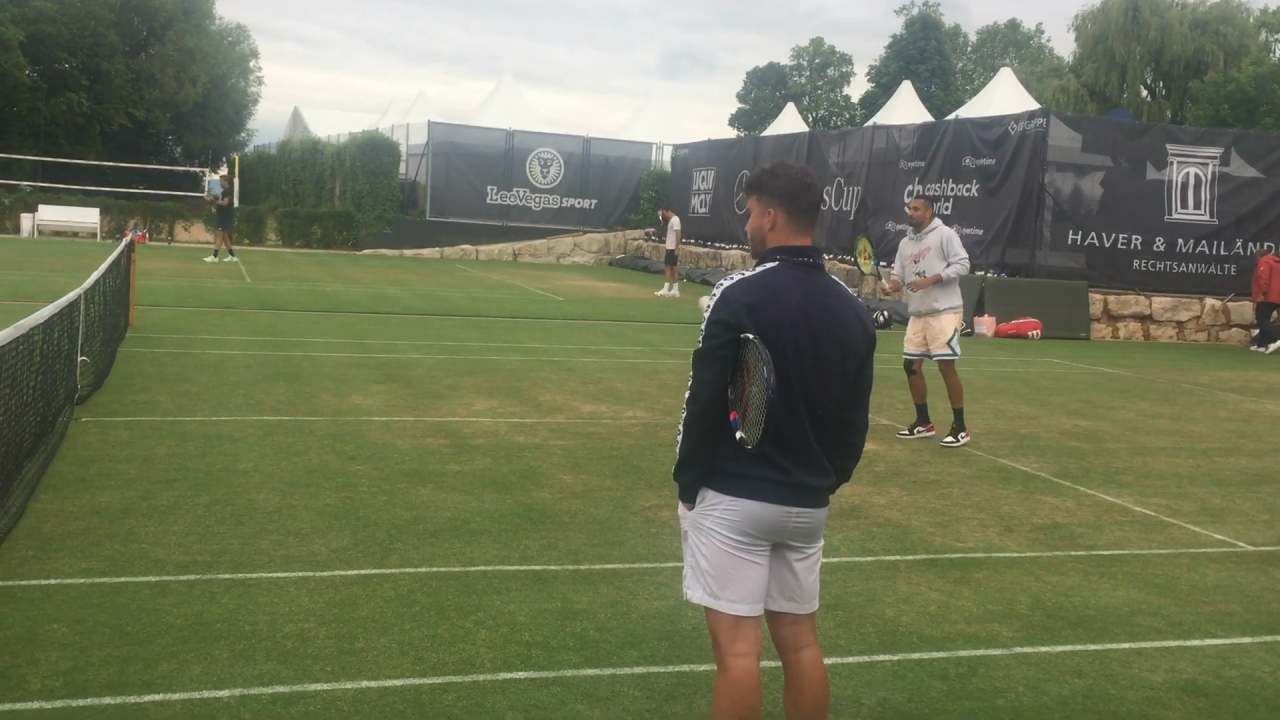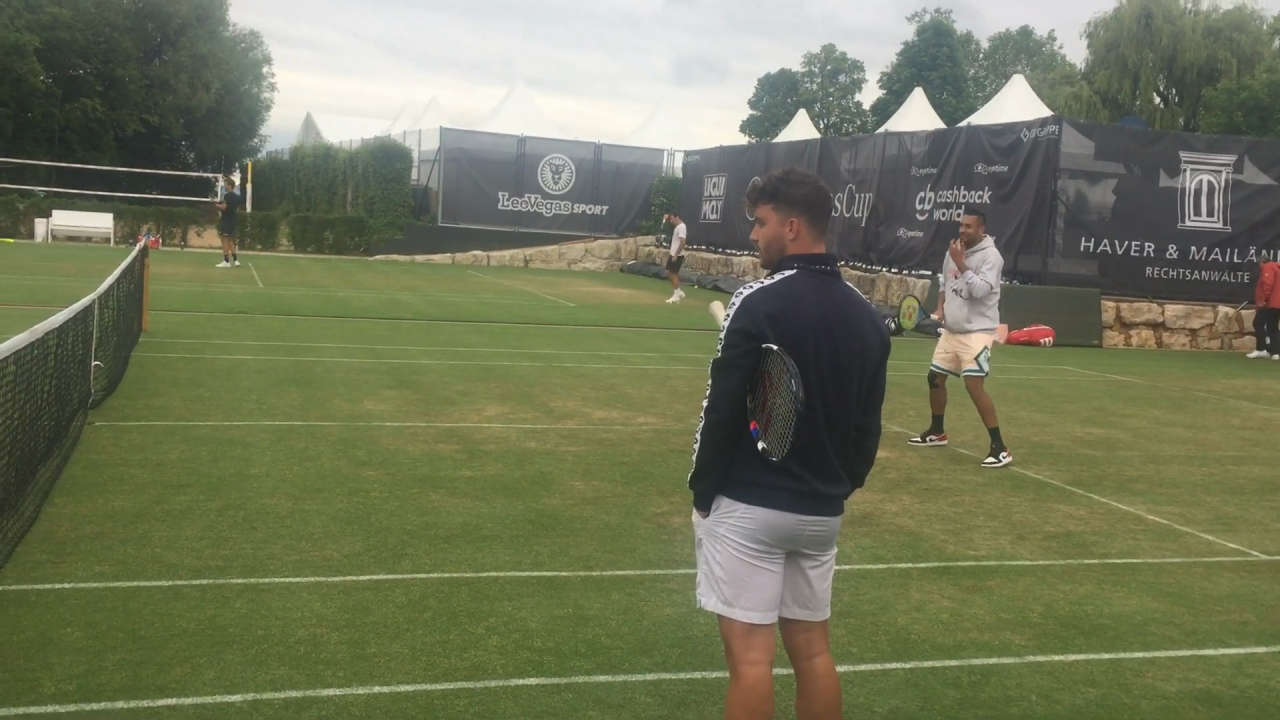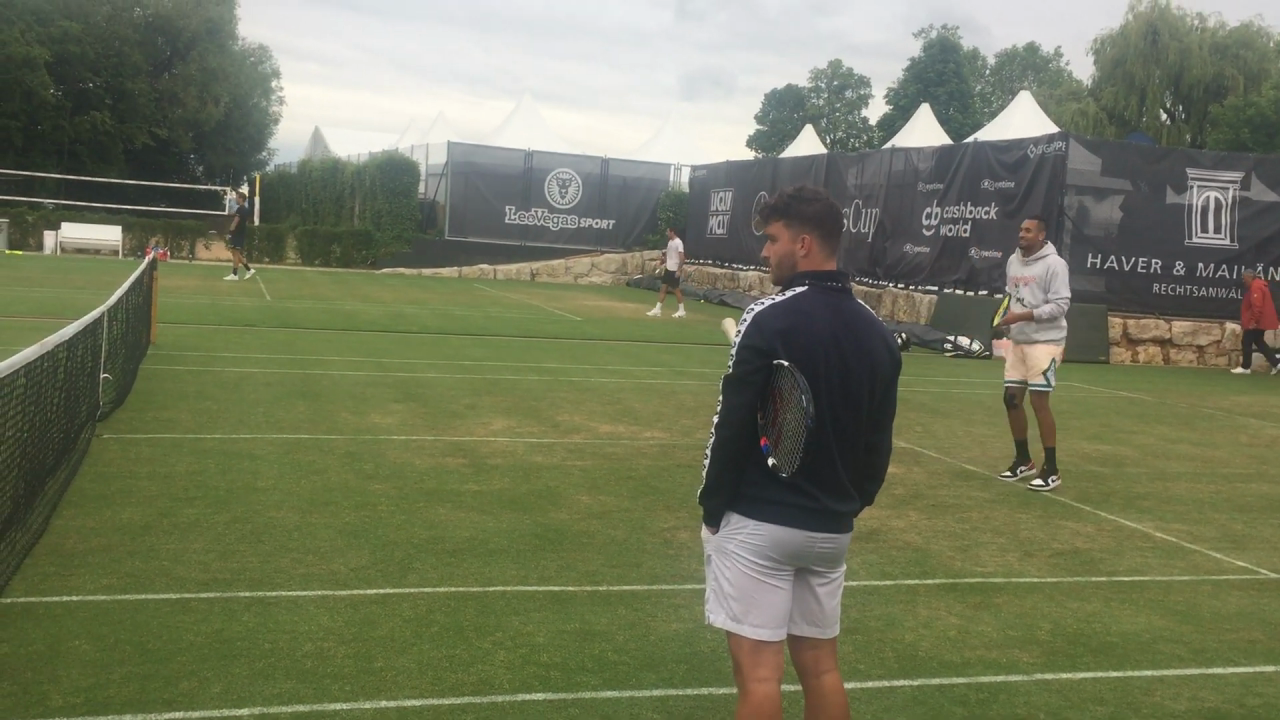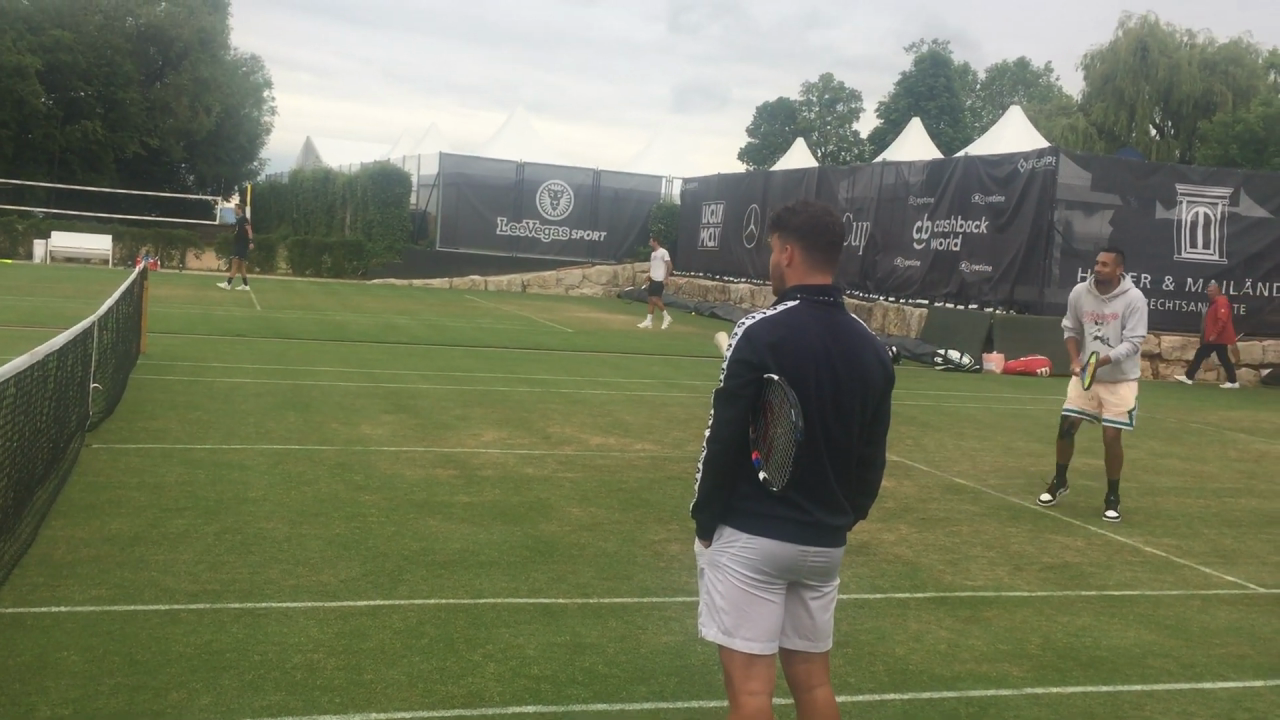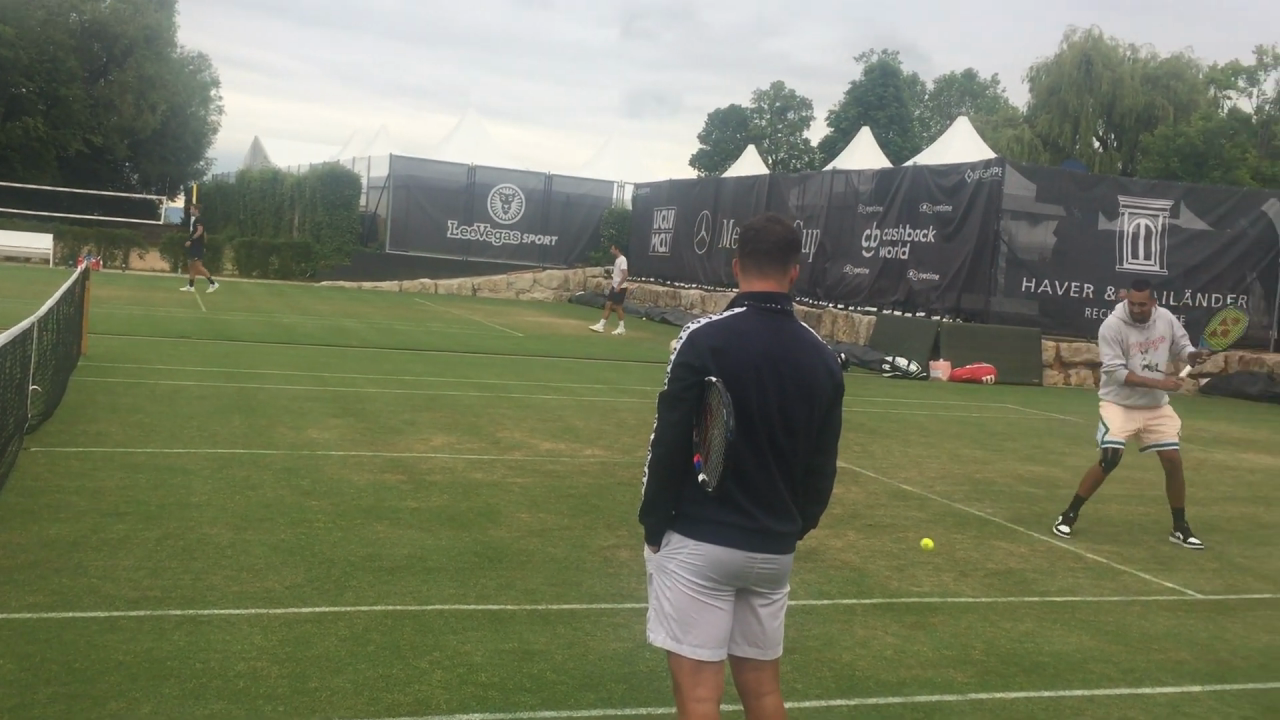
dt=0.5s
person 1, frame 1
left shoulder: (740, 295)
right shoulder: (852, 309)
left elbow: (704, 402)
right elbow: (855, 420)
left wrist: (687, 483)
left hip: (733, 499)
right hip: (807, 504)
left knee: (737, 648)
right knee: (800, 641)
person 1, frame 2
left shoulder: (759, 303)
right shoulder: (867, 316)
left elbow: (723, 410)
right elbow: (868, 426)
left wrist: (703, 491)
left hip: (748, 507)
right hip: (821, 512)
left knee: (749, 654)
right knee: (812, 648)
person 1, frame 3
left shoulder: (770, 319)
right shoulder: (877, 333)
left elbow: (732, 426)
right elbow: (878, 443)
left wrist: (712, 506)
left hip: (758, 522)
right hip: (831, 528)
left knee: (758, 671)
right knee: (820, 664)
person 1, frame 4
left shoulder: (760, 333)
right shoulder: (872, 348)
left elbow: (724, 439)
right elbow: (872, 458)
left wrist: (705, 520)
left hip: (750, 537)
right hip: (824, 543)
person 1, frame 5
left shoulder: (705, 338)
right shoulder: (823, 358)
left elbow: (669, 444)
right elbow: (823, 467)
left wrist: (653, 526)
left hip: (699, 543)
right hip: (774, 551)
person 2, frame 1
left shoulder: (945, 234)
right shoulder: (906, 242)
left elbow: (962, 265)
right elbow: (899, 274)
left wrist: (930, 280)
right wrist: (891, 285)
left hip: (944, 312)
right hip: (917, 314)
left knee: (947, 367)
right knee: (911, 365)
left ankle: (960, 427)
right ankle: (924, 422)
person 2, frame 2
left shoulder: (991, 256)
right shoulder: (953, 253)
left elbow: (981, 290)
left wrist: (960, 263)
right wrist: (940, 308)
left hip: (977, 330)
right hip: (951, 330)
left knee: (974, 385)
right knee: (935, 378)
left ankle: (999, 447)
right ankle: (937, 431)
person 2, frame 3
left shoulder: (1054, 264)
right shoulder: (1013, 261)
left elbow: (1060, 305)
left wrist: (1023, 315)
right wrist: (1007, 318)
left hip: (1046, 341)
right hip: (1018, 342)
left knee: (1039, 401)
right knee: (1011, 399)
left ankle: (1051, 468)
right ankle: (1024, 460)
person 2, frame 4
left shoulder: (1135, 299)
right shoulder: (1079, 293)
left elbow: (1133, 343)
right elbow: (1070, 328)
left wrist: (1101, 362)
right wrist: (1075, 359)
left hip: (1122, 379)
left knee: (1111, 437)
right knee: (1066, 427)
left ankle: (1112, 497)
right ankle: (1059, 481)
person 2, frame 5
left shoulder: (1167, 318)
right shoulder: (1111, 326)
left elbow: (1182, 347)
right elbow: (1115, 372)
left wrist: (1194, 355)
right wrist: (1157, 382)
left hip: (1157, 406)
right hip: (1117, 404)
left knee: (1173, 461)
right knee: (1109, 459)
left ankle: (1180, 526)
right ankle: (1070, 514)
